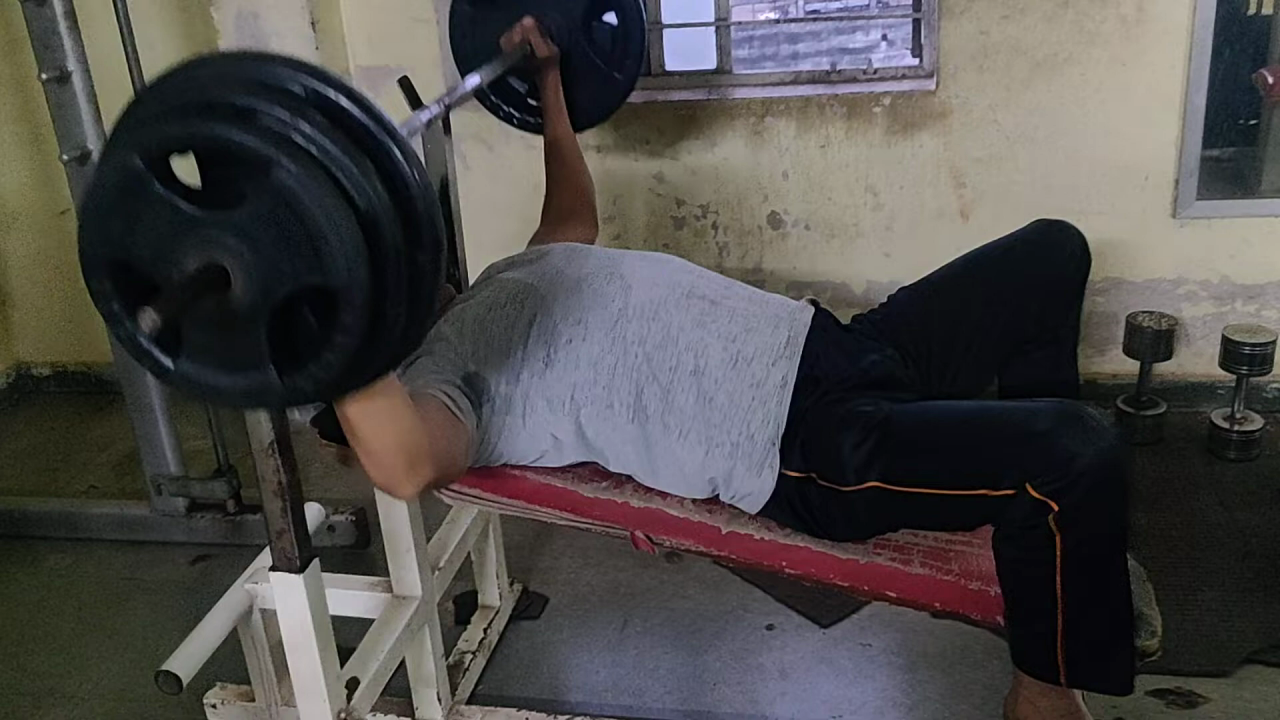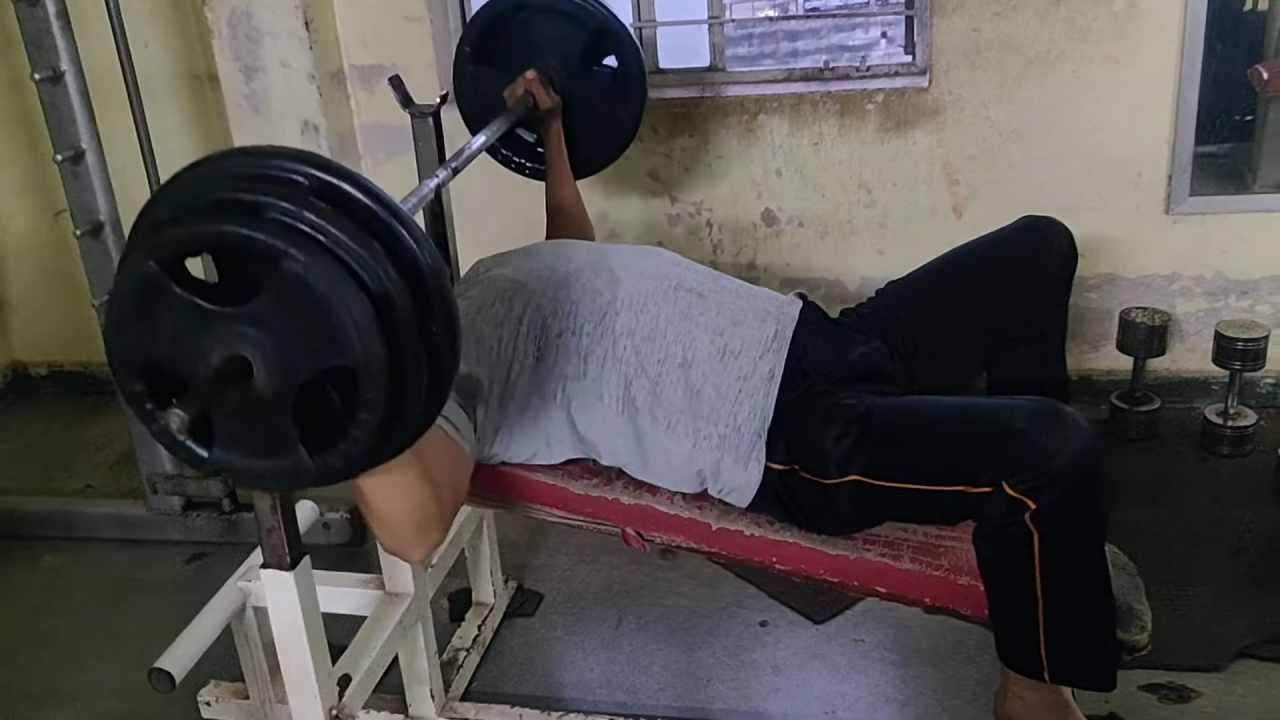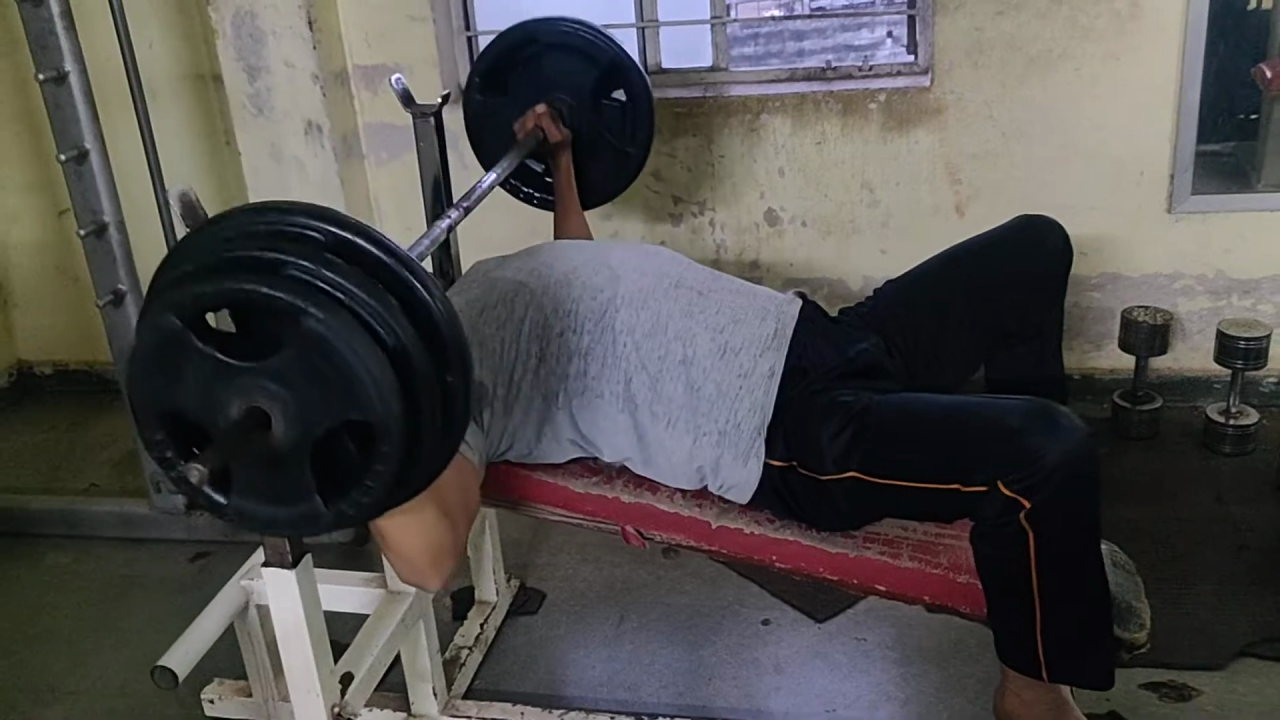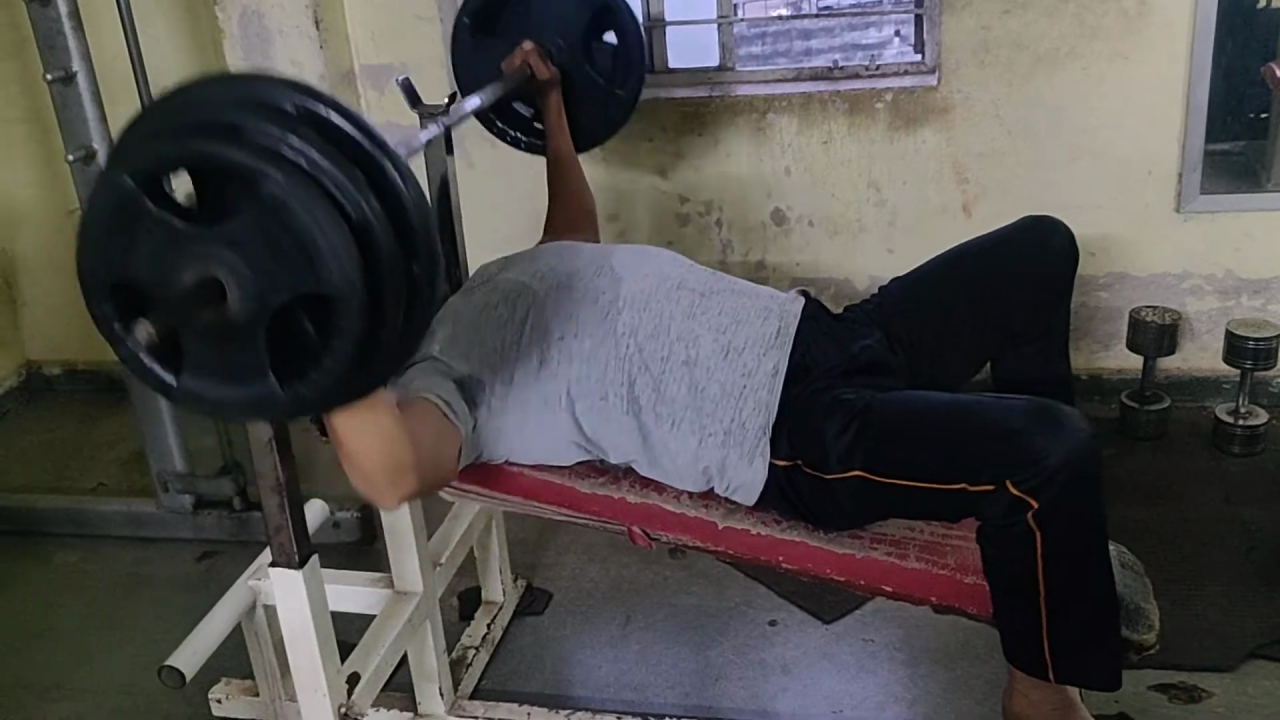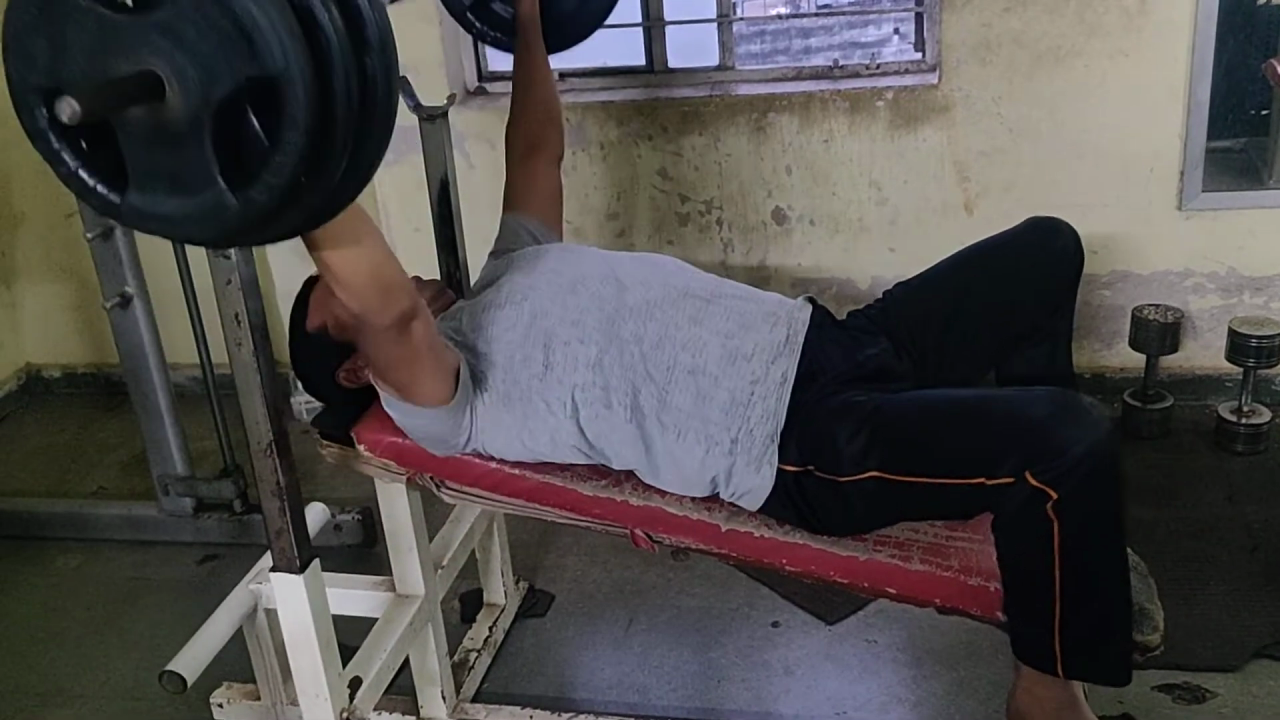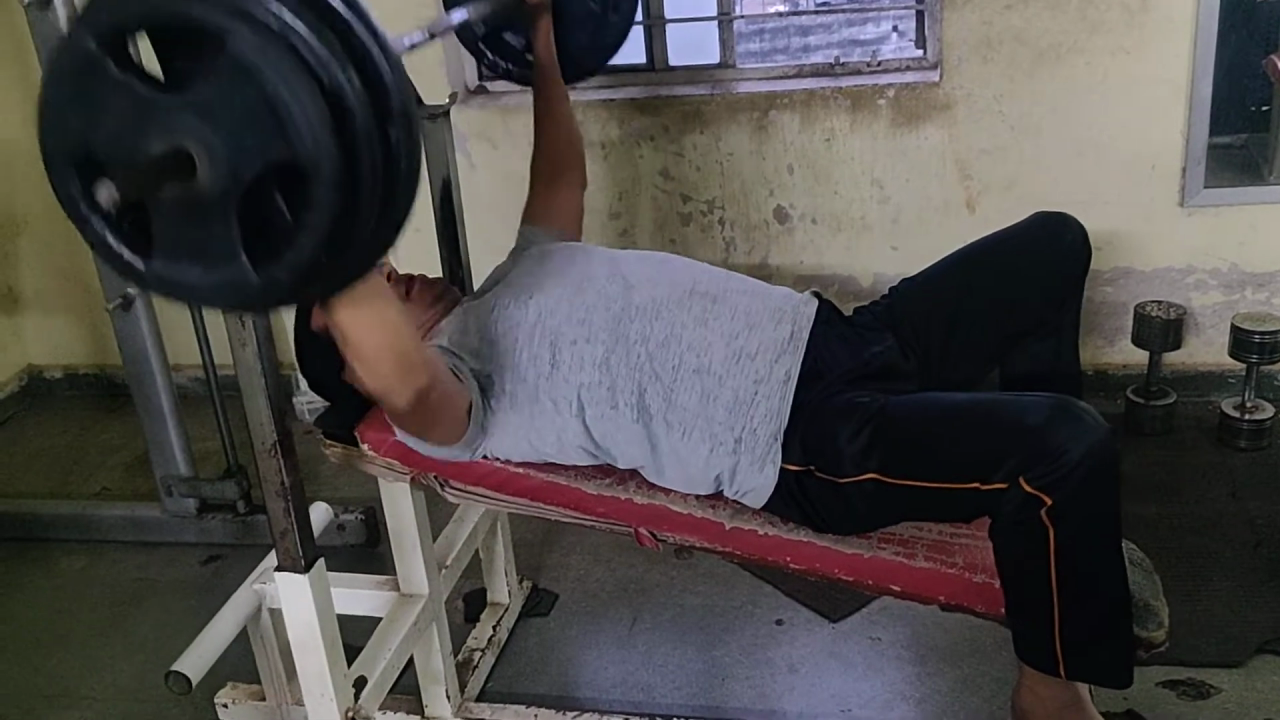
dt=0.4s
person 1, frame 1
left shoulder: (501, 285)
right shoulder: (437, 376)
left elbow: (576, 221)
right elbow: (407, 465)
left wrist: (549, 80)
left hip: (830, 351)
right hip: (810, 447)
left knee: (1050, 253)
right knee: (1079, 452)
left ankle: (1037, 514)
person 1, frame 2
left shoulder: (485, 285)
left elbow: (574, 255)
right elbow: (415, 527)
left wrist: (549, 127)
left hip: (818, 344)
right hip: (797, 441)
left knee: (1038, 248)
right knee: (1056, 451)
left ankle: (1031, 527)
person 1, frame 3
left shoulder: (478, 288)
right elbow: (431, 558)
left wrist: (559, 158)
left hip: (815, 342)
right hip: (793, 434)
left knee: (1033, 249)
right knee: (1051, 450)
left ankle: (1042, 535)
person 1, frame 4
left shoulder: (485, 293)
right shoulder: (435, 376)
left elbow: (575, 246)
right elbow: (393, 476)
left wrist: (550, 101)
left hip: (822, 339)
right hip: (800, 435)
left knee: (1039, 247)
right knee: (1055, 450)
left ankle: (1041, 524)
person 1, frame 5
left shoulder: (504, 284)
right shoulder: (435, 395)
left elbow: (538, 154)
right elbow: (381, 303)
left hip: (826, 348)
right hip: (804, 441)
left knee: (1045, 249)
right knee: (1072, 440)
left ankle: (1045, 517)
person 1, frame 6
left shoulder: (510, 289)
right shoulder: (445, 384)
left elbow: (562, 183)
right elbow: (398, 378)
left hip: (833, 343)
right hip: (811, 440)
left knee: (1051, 245)
right knee: (1071, 446)
left ankle: (1053, 529)
